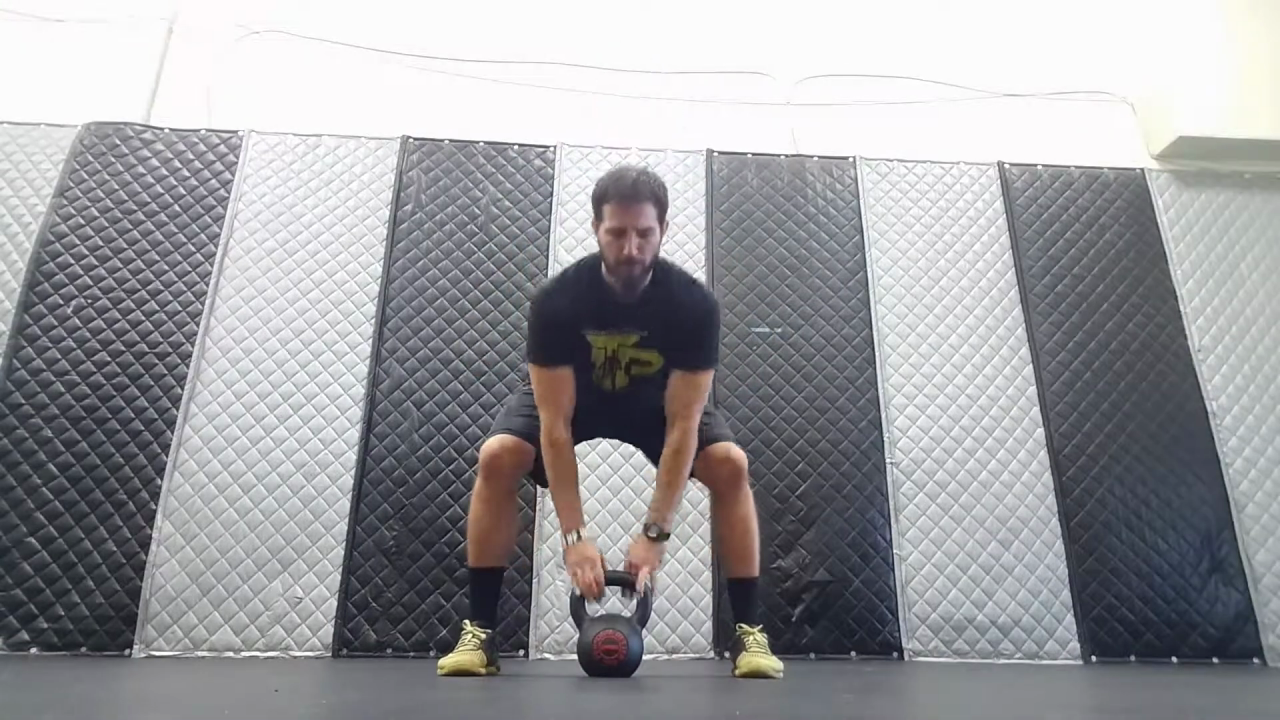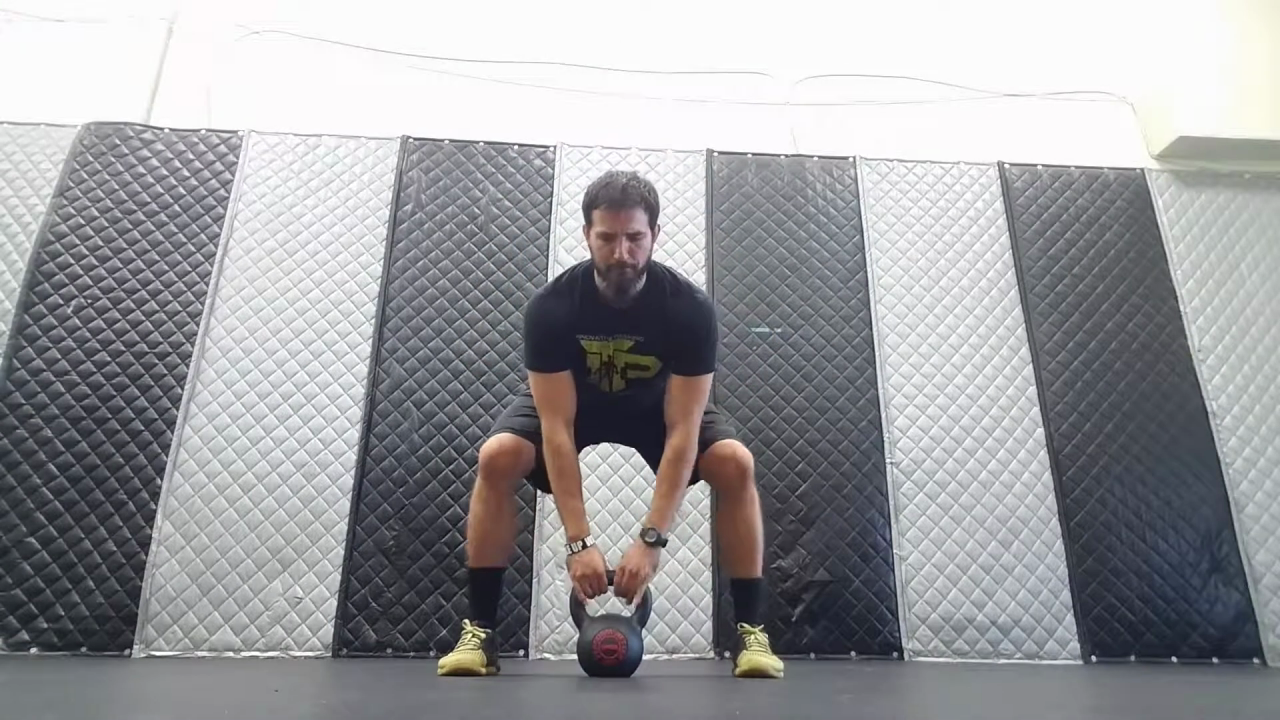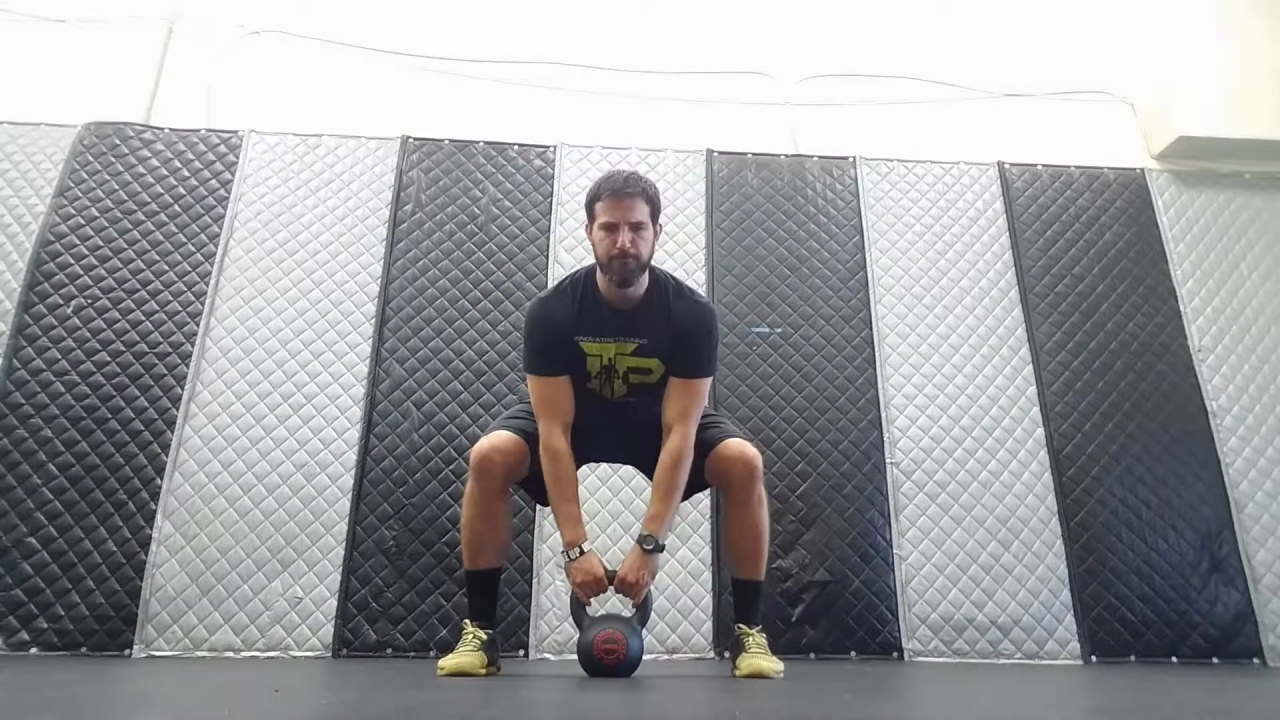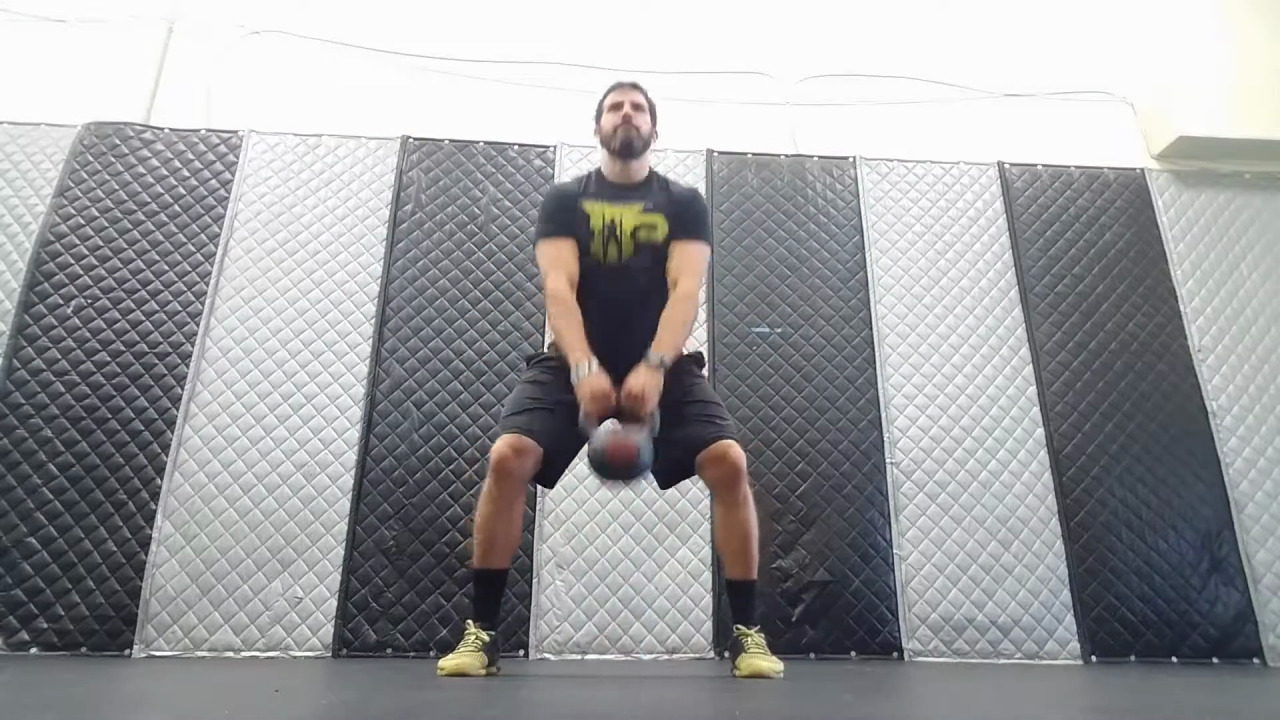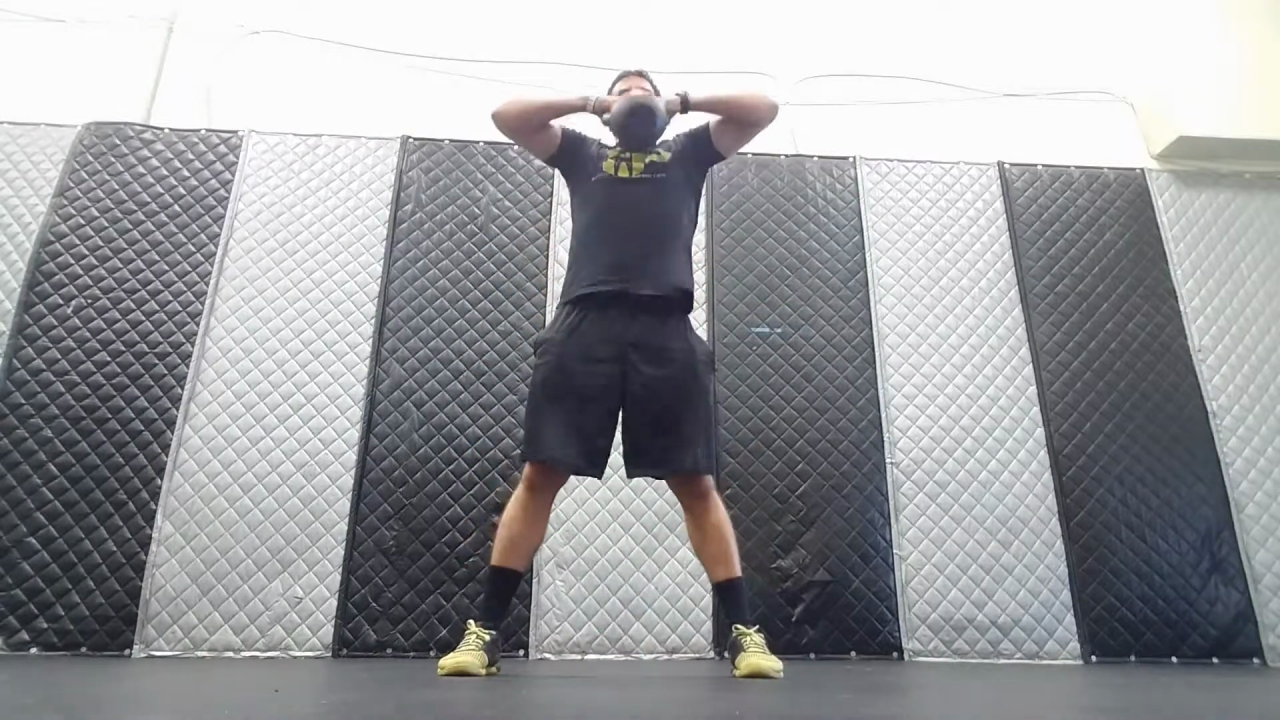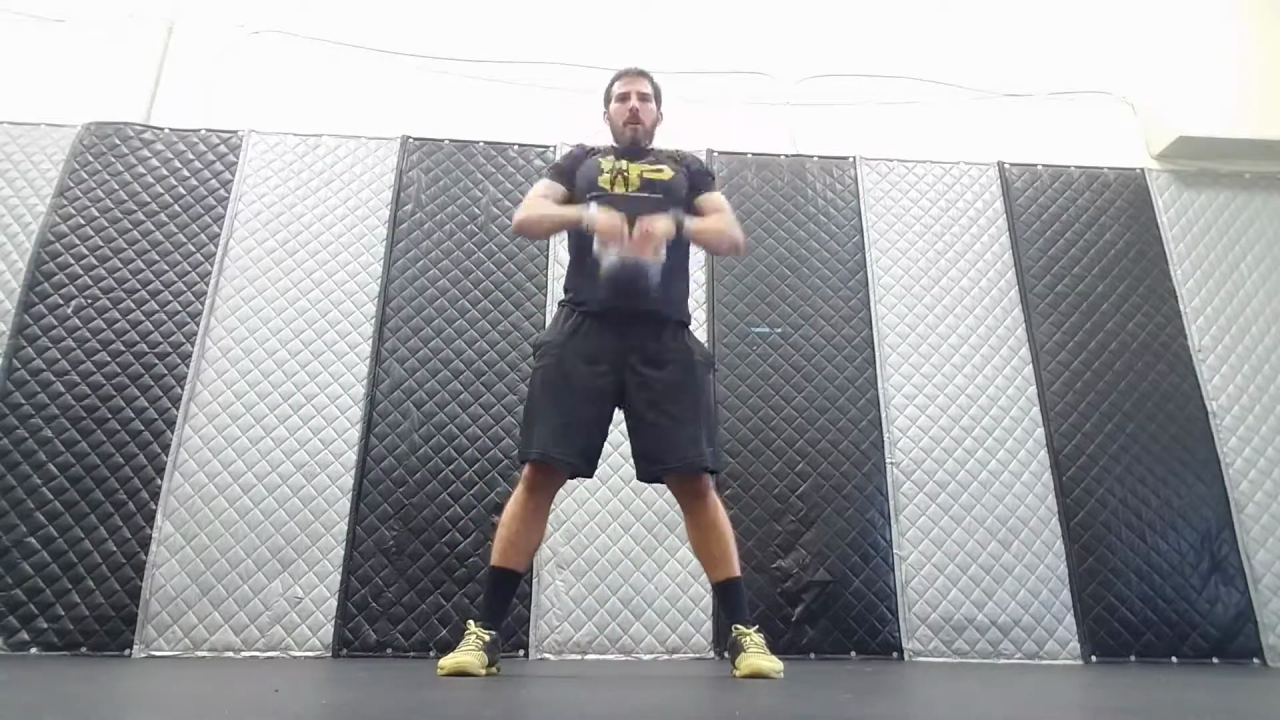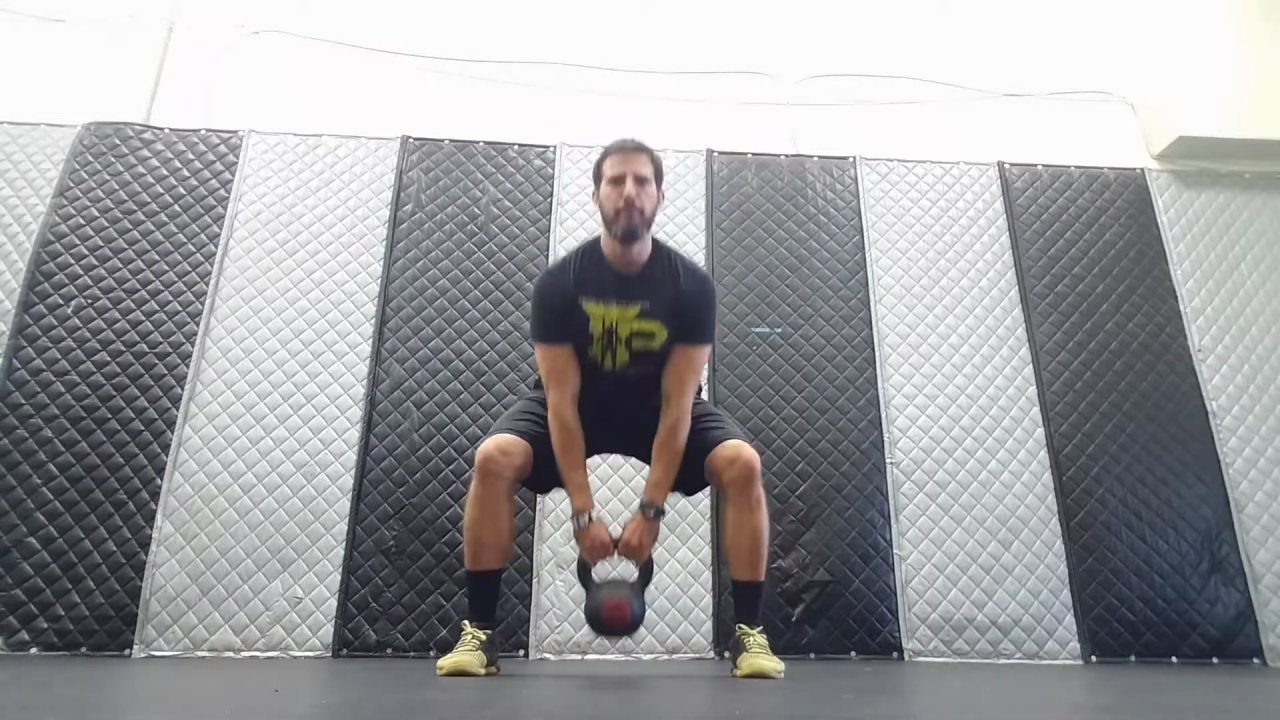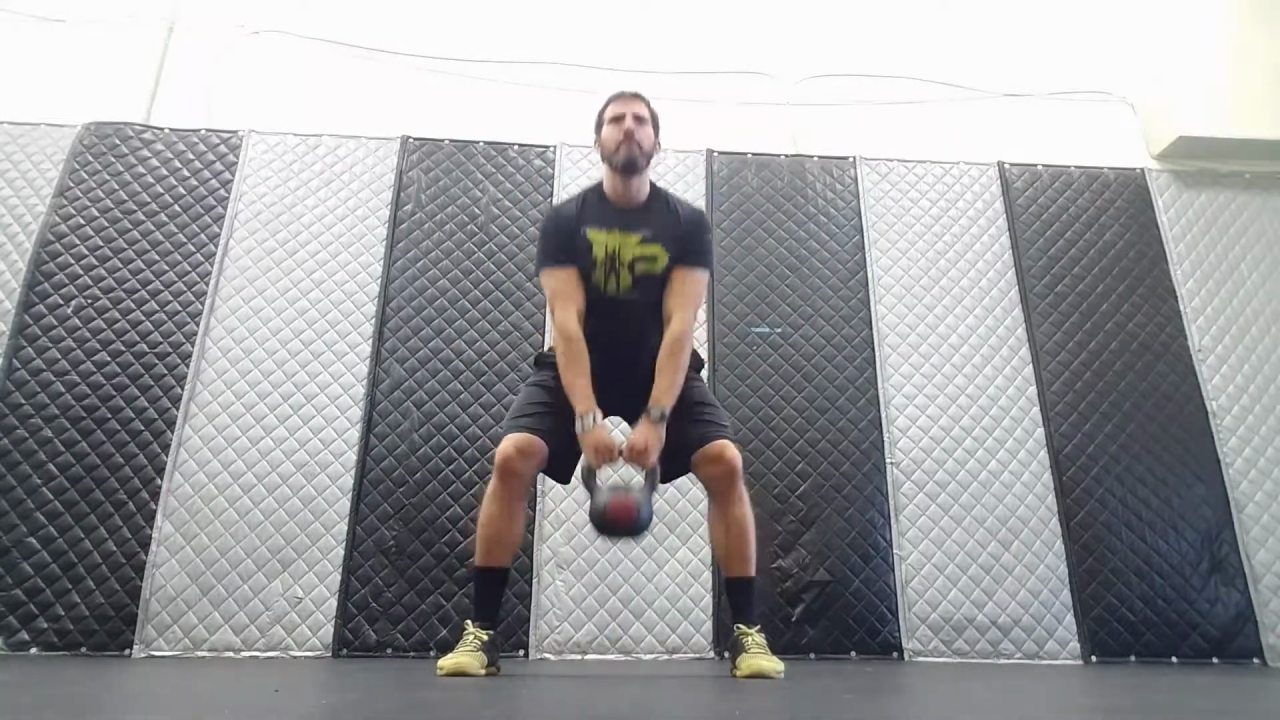
dt=0.4s
person 1, frame 1
left shoulder: (693, 304)
right shoulder: (557, 301)
left elbow: (682, 424)
right elbow: (555, 424)
left wrist: (654, 534)
right wrist: (575, 537)
left hip: (655, 404)
right hip: (570, 402)
left knee: (731, 466)
right knee: (497, 459)
left ankle: (749, 632)
right ankle: (479, 631)
person 1, frame 2
left shoulder: (690, 309)
right shoulder: (550, 307)
left elbow: (682, 431)
right elbow: (557, 429)
left wrist: (650, 540)
right wrist: (579, 542)
left hip: (656, 404)
right hip: (569, 401)
left knee: (735, 463)
right knee: (498, 457)
left ankle: (750, 631)
right ankle: (479, 632)
person 1, frame 3
left shoulder: (691, 314)
right shoulder: (551, 312)
left elbow: (678, 435)
right elbow: (555, 434)
left wrist: (649, 544)
right wrist: (575, 547)
left hip: (656, 419)
right hip: (571, 415)
left knee: (743, 463)
right knee: (489, 457)
left ankle: (748, 632)
right ankle: (479, 632)
person 1, frame 4
left shoulder: (684, 204)
right shoulder: (565, 200)
left elbow: (685, 292)
right elbow: (558, 287)
left wrist: (656, 365)
right wrist: (582, 367)
left hip: (661, 364)
right hip: (574, 363)
left knee: (729, 463)
right knee: (507, 460)
left ankle: (746, 632)
right ankle: (481, 631)
person 1, frame 5
left shoulder: (688, 149)
right shoulder: (581, 149)
left elbow: (763, 109)
right elbow: (506, 115)
left wrist: (684, 103)
right wrist: (588, 102)
left hip: (665, 328)
right hip: (585, 324)
left knee: (696, 483)
right knee: (540, 475)
left ankle: (743, 632)
right ankle: (484, 630)
person 1, frame 6
left shoulder: (687, 168)
right shoulder: (578, 161)
left elbow: (733, 236)
right elbow: (525, 218)
left wrist: (675, 224)
right wrist: (586, 215)
left hip: (663, 337)
right hip: (582, 332)
left knee: (693, 482)
right knee: (539, 476)
left ankle: (743, 633)
right ankle: (483, 632)
person 1, frame 7
left shoulder: (690, 285)
right shoulder: (559, 282)
left elbow: (678, 406)
right elbow: (562, 403)
left wrist: (650, 512)
right wrist: (583, 515)
left hip: (660, 411)
right hip: (577, 409)
left knee: (741, 466)
right knee: (494, 460)
left ankle: (748, 633)
right ankle: (479, 632)
person 1, frame 8
left shoulder: (688, 223)
right shoulder: (565, 220)
left elbow: (679, 327)
right elbow: (565, 325)
left wrist: (655, 420)
right wrist: (587, 420)
left hip: (660, 368)
right hip: (578, 366)
left knee: (725, 462)
right knee: (514, 457)
left ankle: (746, 631)
right ankle: (481, 630)
